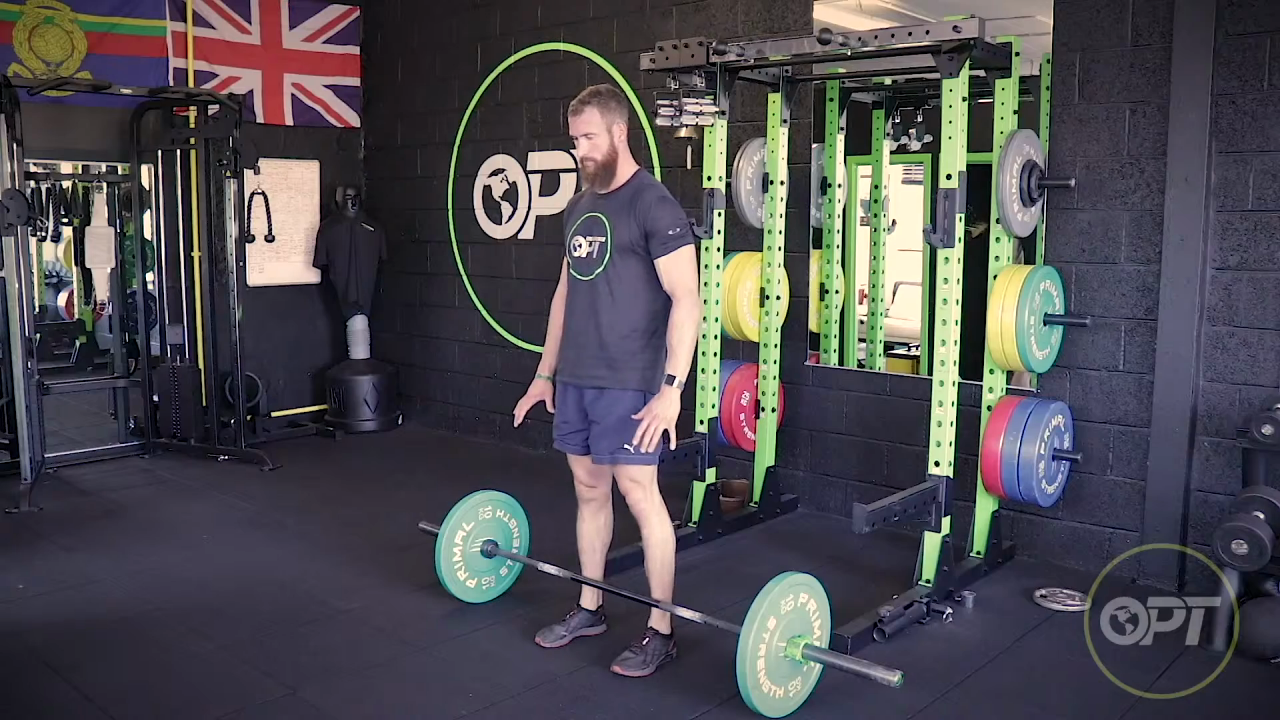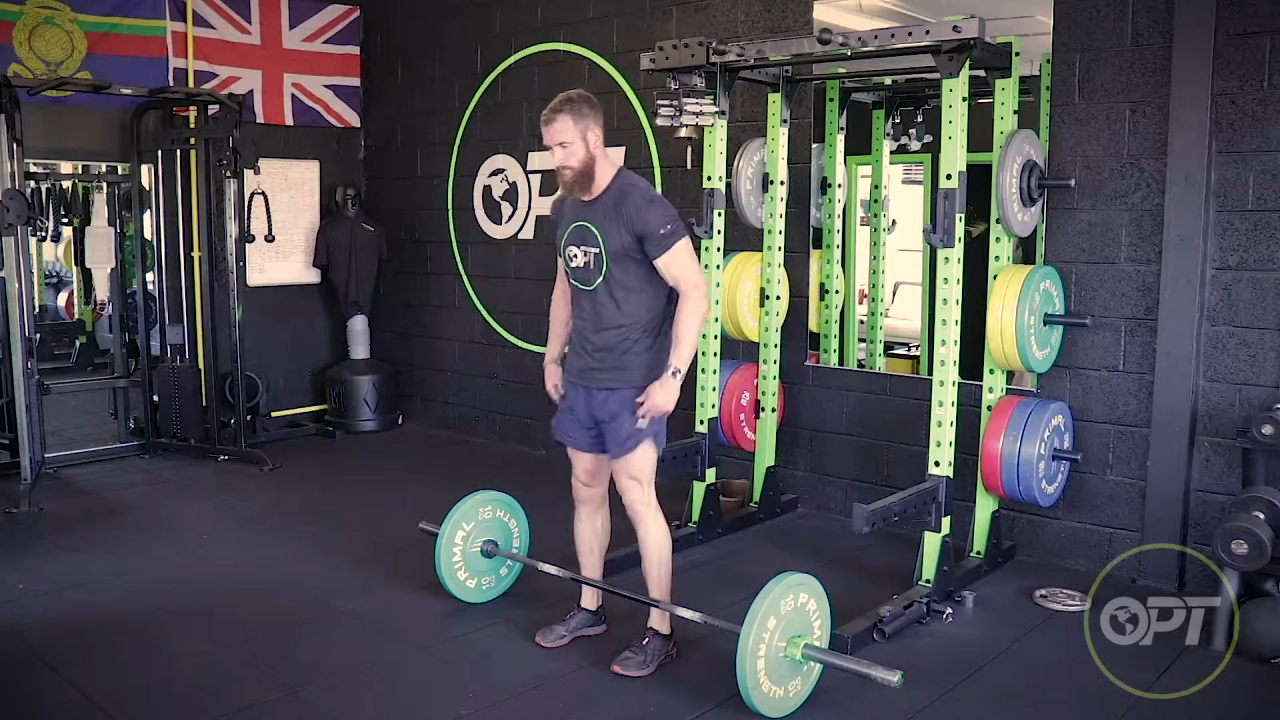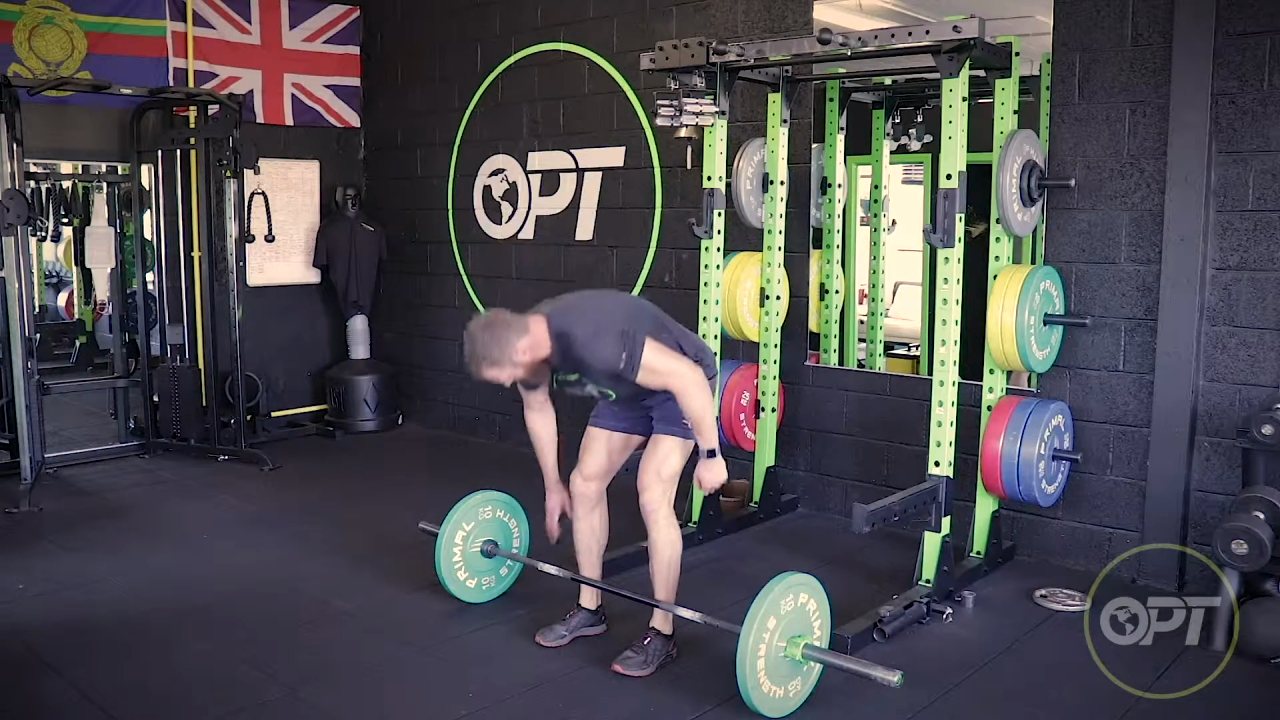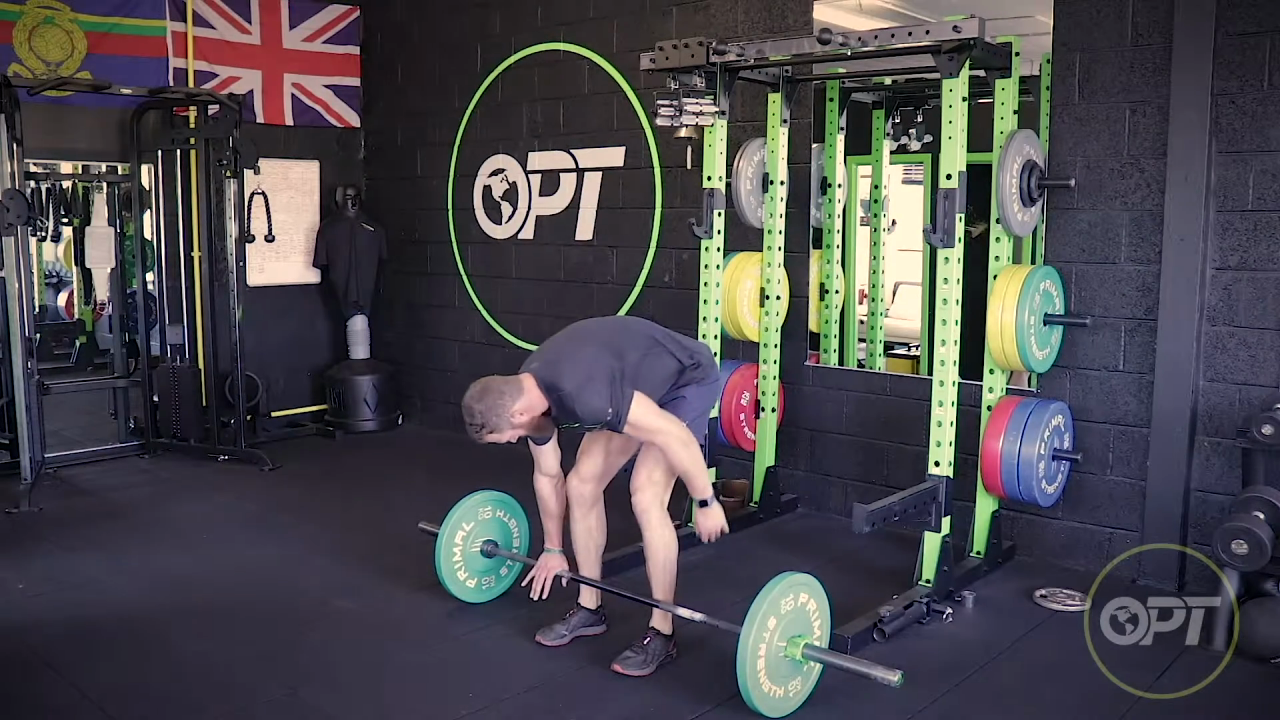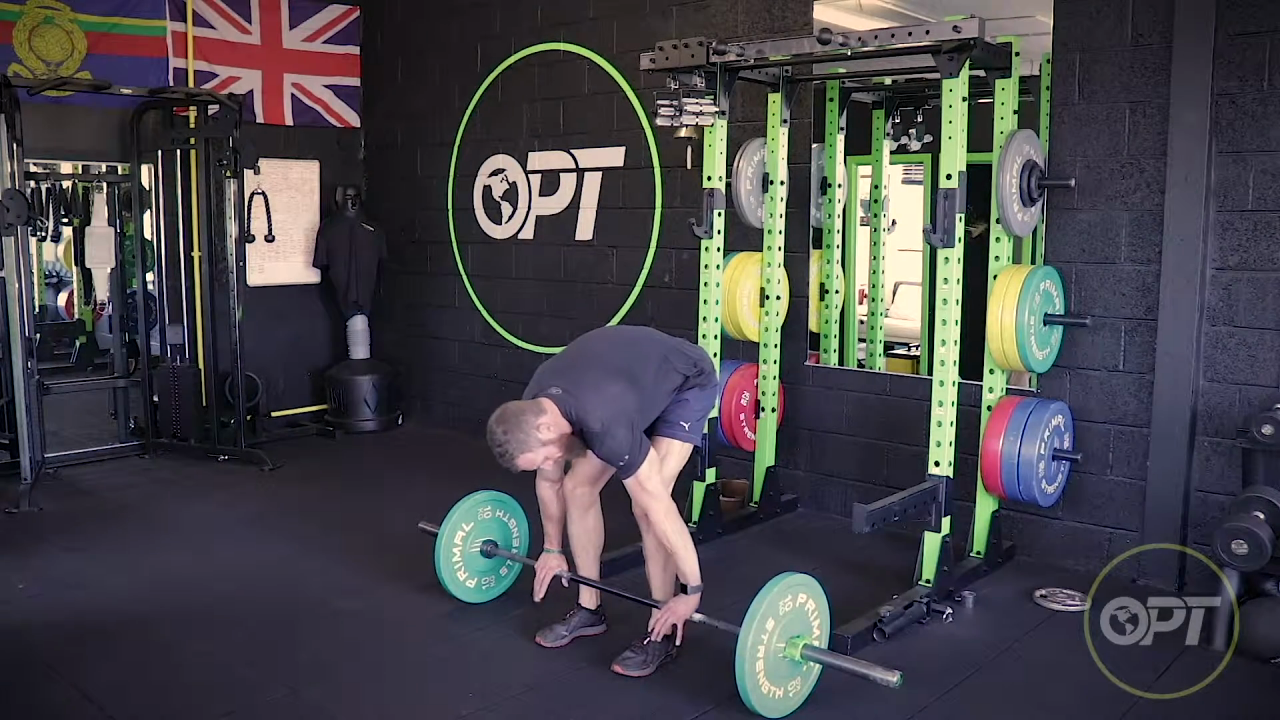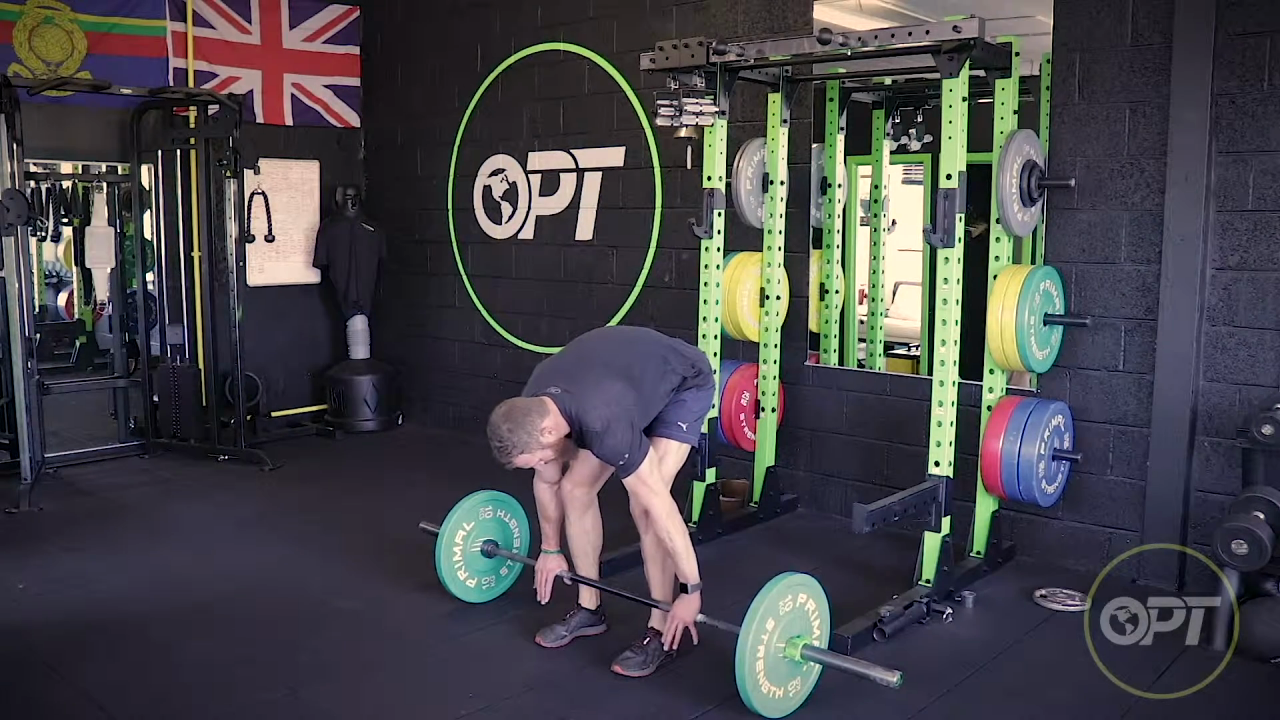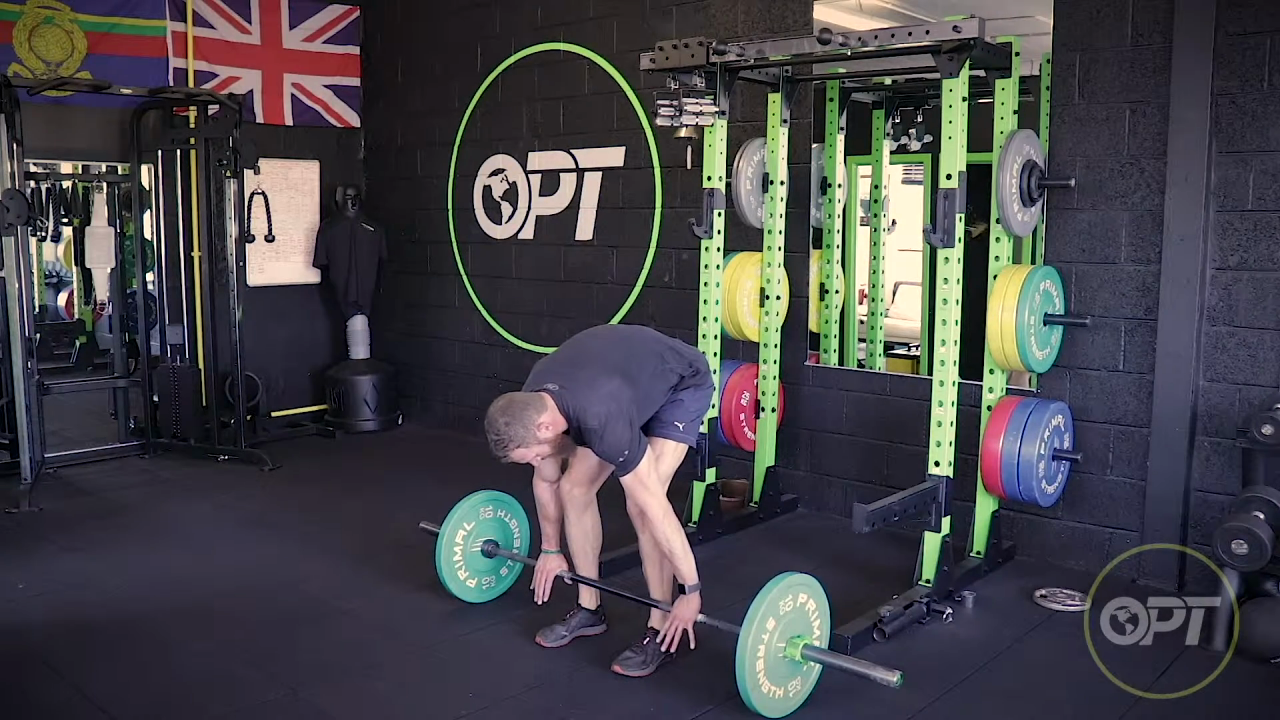
dt=0.7s
person 1, frame 1
left shoulder: (654, 206)
right shoulder: (579, 207)
left elbow: (686, 300)
left wrist: (671, 387)
right wrist: (545, 373)
left hip: (627, 385)
right hip: (576, 380)
left knee: (640, 497)
right knee: (588, 492)
left ankle: (660, 630)
right ankle: (589, 607)
person 1, frame 2
left shoulder: (641, 206)
right shoulder: (564, 209)
left elbow: (695, 292)
left wrist: (673, 376)
right wrist: (552, 354)
left hip: (637, 382)
right hip: (582, 379)
left knee: (636, 497)
right knee: (586, 491)
left ankle: (660, 631)
right ankle: (589, 608)
person 1, frame 3
left shoulder: (593, 340)
right shoulder: (530, 347)
left elbow: (688, 377)
right elbow: (538, 410)
left wrist: (710, 455)
right wrist: (552, 487)
left hip: (679, 384)
right hip: (627, 388)
left knee: (652, 496)
right knee: (585, 483)
left ankle: (662, 632)
right ankle: (589, 608)
person 1, frame 4
left shoulder: (582, 393)
right shoulder: (528, 395)
left elbow: (673, 439)
right elbow: (548, 475)
left wrist: (706, 503)
right wrist: (552, 548)
left hip: (687, 380)
right hip: (636, 383)
left knee: (646, 497)
right knee: (581, 485)
left ankle: (662, 633)
right ankle: (589, 609)
person 1, frame 5
left shoulder: (604, 423)
right shoulder: (533, 411)
left elbow: (660, 511)
right elbow: (550, 483)
left wrist: (691, 590)
right wrist: (552, 549)
left hip: (687, 384)
right hip: (635, 375)
left knee: (645, 503)
right knee: (577, 486)
left ankle: (662, 632)
right ankle: (589, 608)
person 1, frame 6
left shoulder: (602, 423)
right shoulder: (532, 410)
left elbow: (661, 508)
right elbow: (547, 483)
left wrist: (691, 590)
right wrist: (550, 549)
left hip: (684, 385)
right hip: (631, 376)
left knee: (643, 505)
right knee: (575, 487)
left ankle: (661, 631)
right ankle: (589, 609)
person 1, frame 7
left shoulder: (601, 419)
right shoulder: (530, 408)
left elbow: (655, 509)
right elbow: (546, 482)
left wrist: (691, 591)
right wrist: (550, 549)
left hip: (682, 384)
right hip: (631, 376)
left knee: (639, 504)
right knee: (574, 487)
left ankle: (661, 630)
right ankle: (589, 608)
